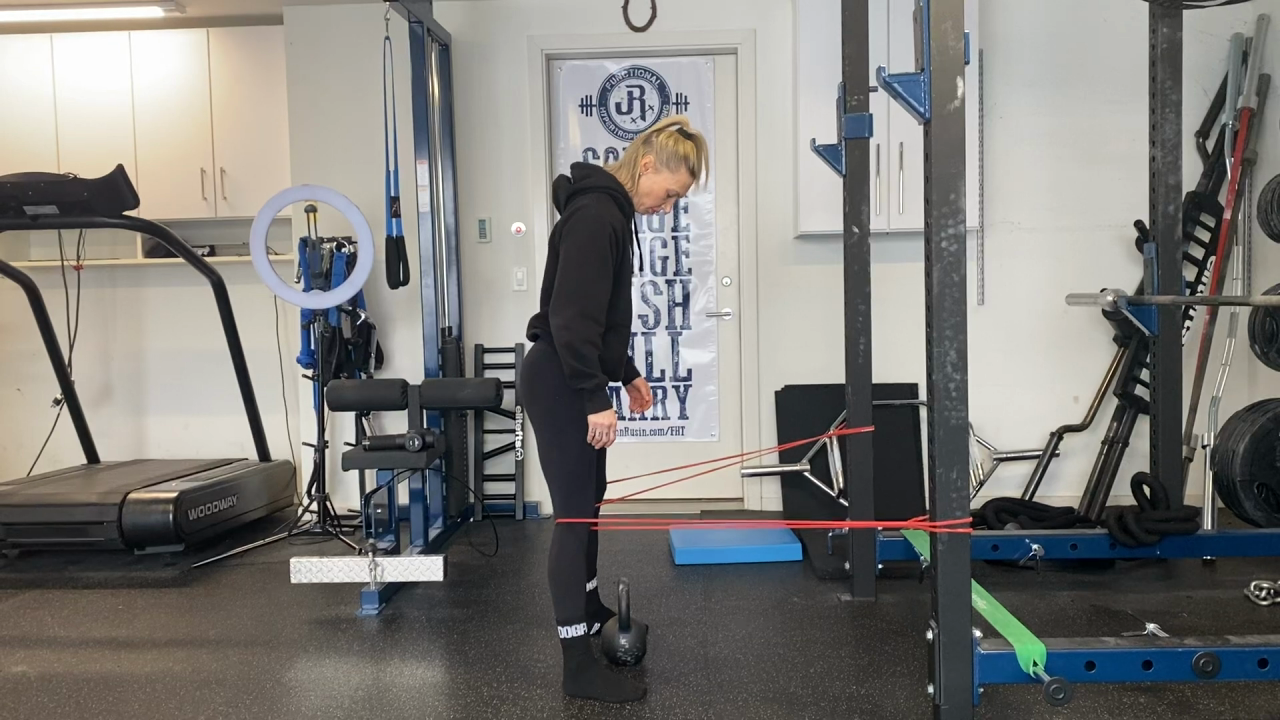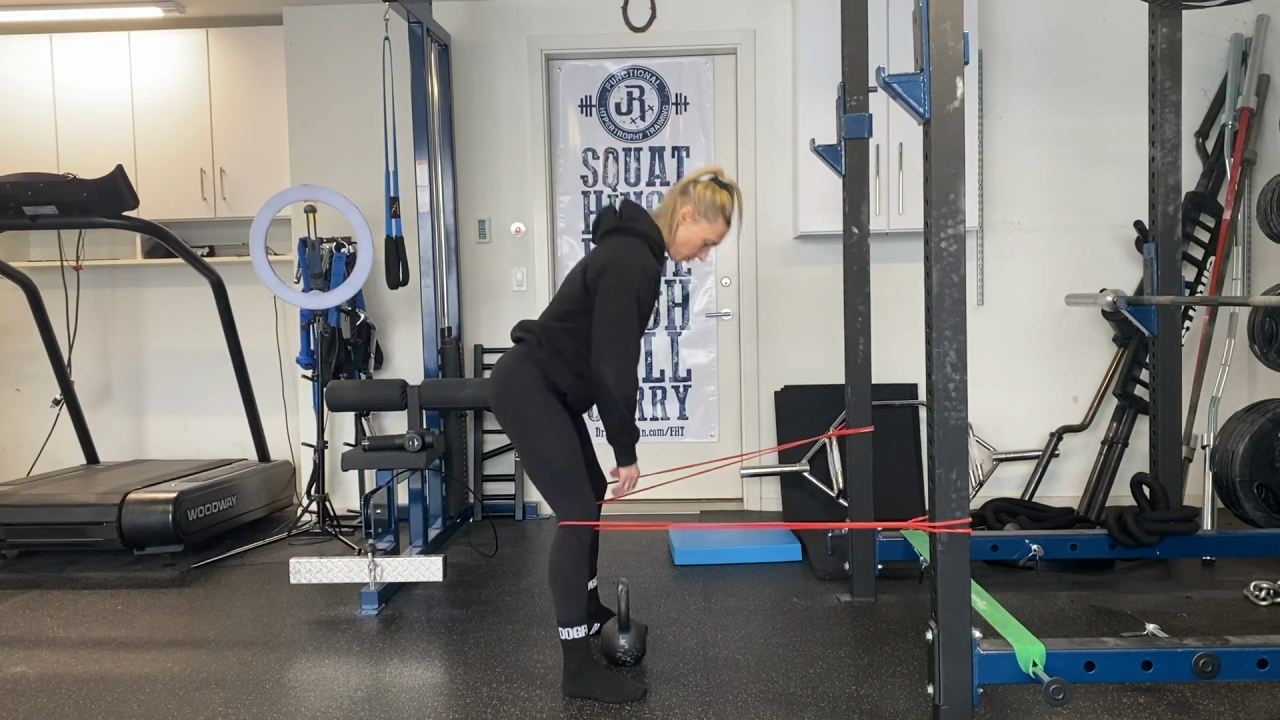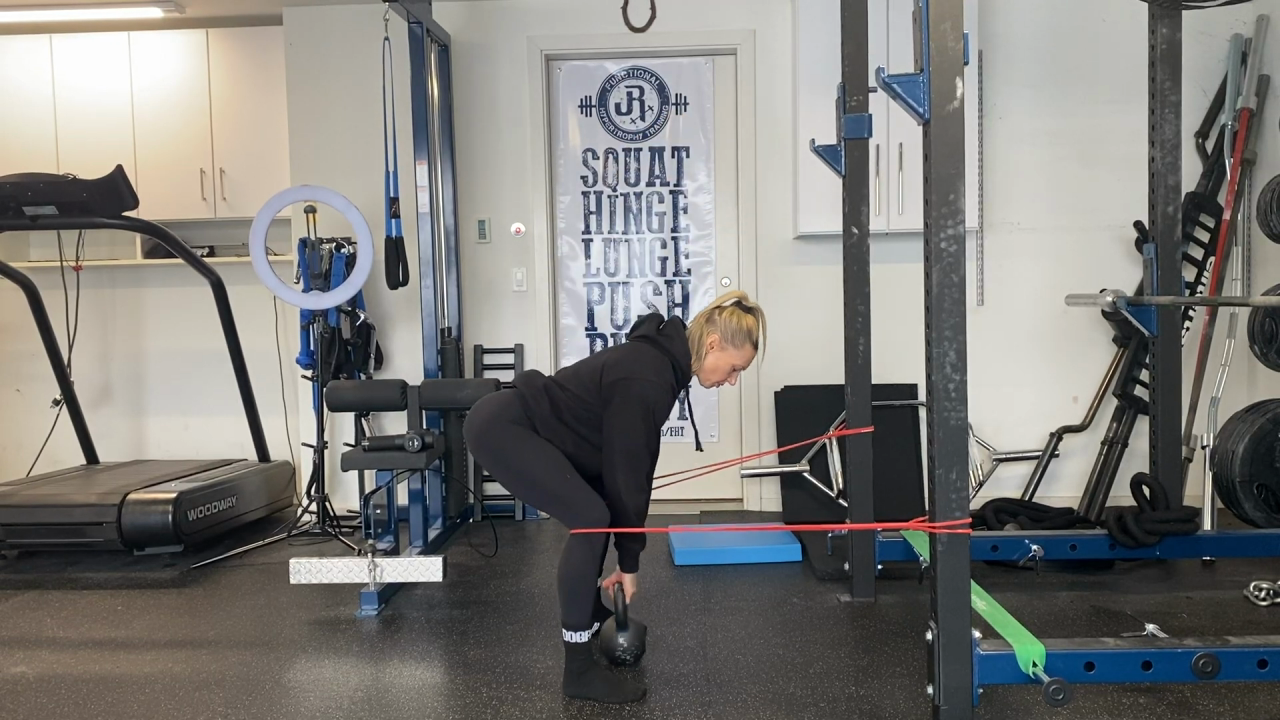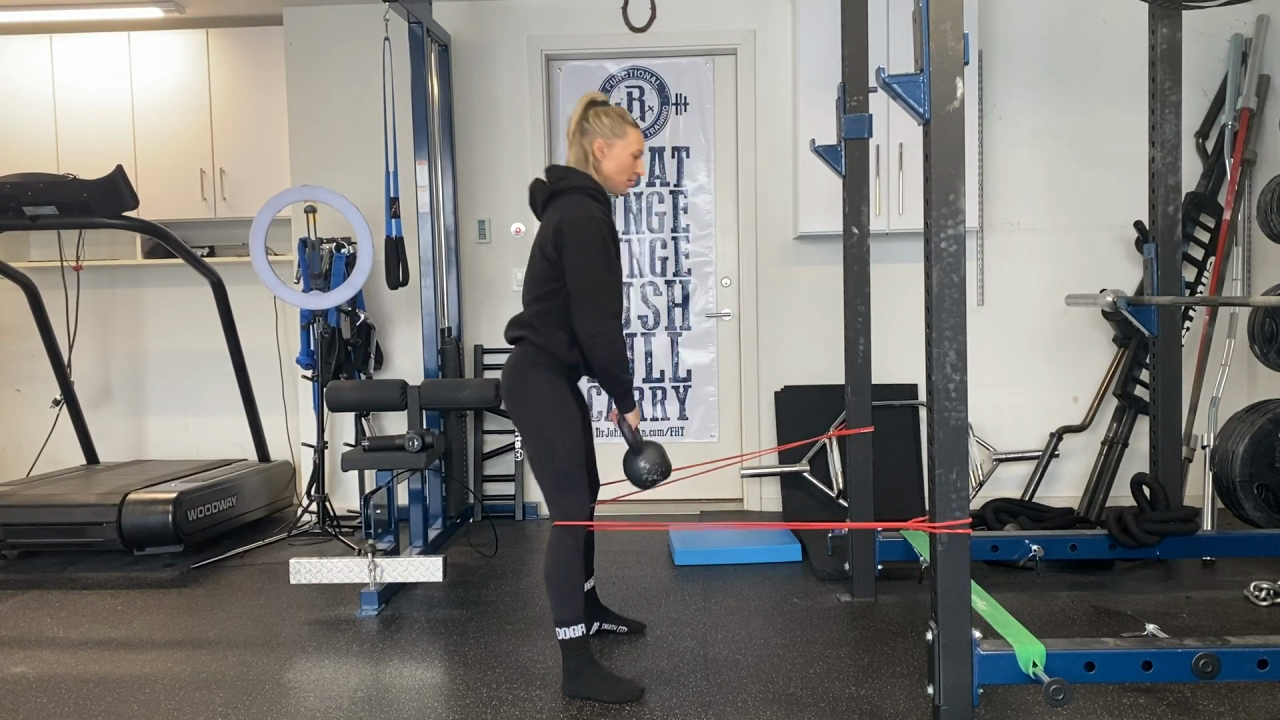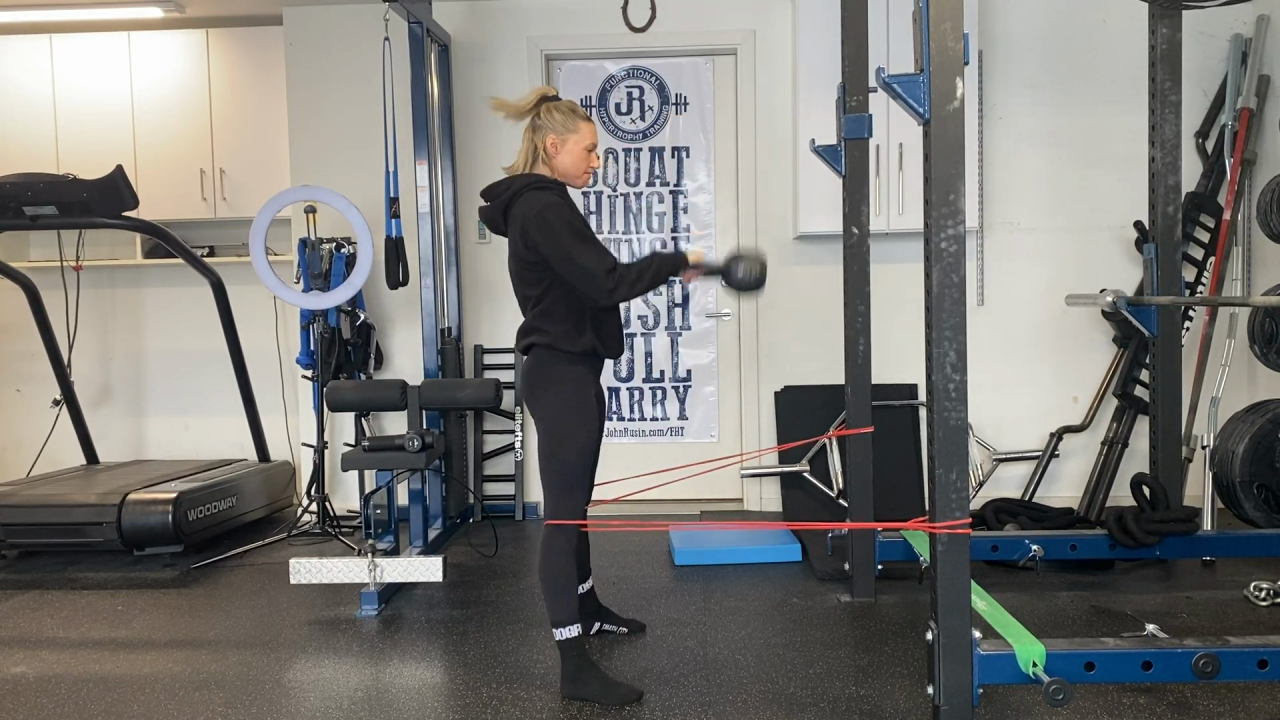
dt=1s
person 1, frame 1
left shoulder: (608, 211)
right shoulder: (593, 216)
right elbow: (571, 318)
left wrist: (627, 372)
right wrist: (596, 398)
left hip: (573, 381)
right hip: (560, 384)
left knee: (589, 500)
right knee: (574, 512)
left ankle: (591, 615)
right ankle: (579, 665)
person 1, frame 2
left shoulder: (634, 250)
right shoulder: (631, 261)
left elbow: (612, 356)
right elbow: (614, 365)
left wrist: (622, 439)
right wrist: (626, 451)
left hip: (548, 386)
right hip: (528, 388)
left knee: (589, 494)
right knee: (576, 511)
left ankle: (591, 613)
right ankle: (578, 666)
person 1, frame 3
left shoulder: (660, 362)
right shoulder: (645, 378)
left elbow: (634, 467)
right elbow: (625, 472)
left wrist: (628, 556)
right wrist: (629, 563)
left hip: (523, 424)
right hip: (500, 428)
left knee: (601, 504)
right knee: (590, 517)
left ankle: (592, 613)
right ankle: (579, 669)
person 1, frame 4
left shoulder: (575, 206)
right shoulder: (583, 213)
right elbow: (596, 320)
left wrist: (614, 389)
right wrist: (625, 395)
left hip: (551, 374)
right hip: (542, 379)
left knee: (582, 497)
right knee: (570, 511)
left ankle: (588, 608)
right ankle: (576, 664)
person 1, frame 5
left shoulder: (544, 204)
right shoulder: (538, 208)
left elbow: (592, 278)
right elbow: (605, 281)
left wrist: (669, 265)
right wrist: (677, 262)
left hip: (572, 370)
right hip: (561, 375)
left knee: (576, 501)
right knee: (565, 512)
left ankle: (586, 608)
right ankle: (574, 665)
